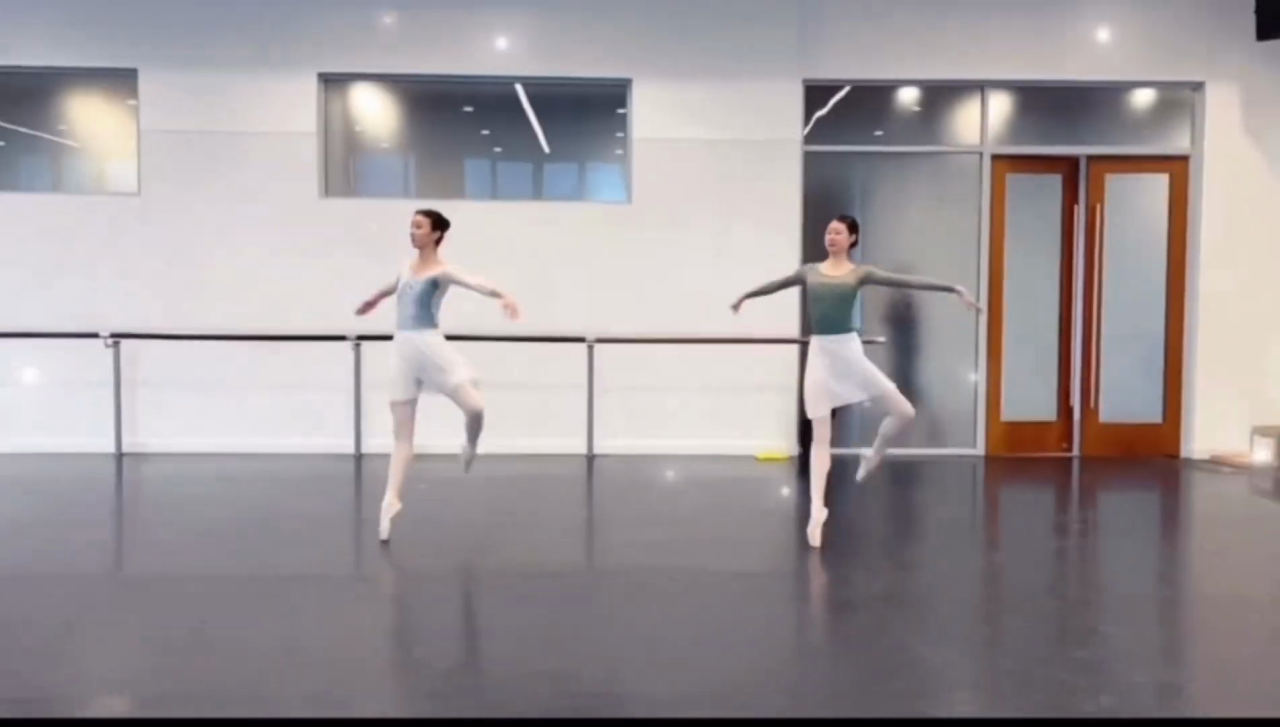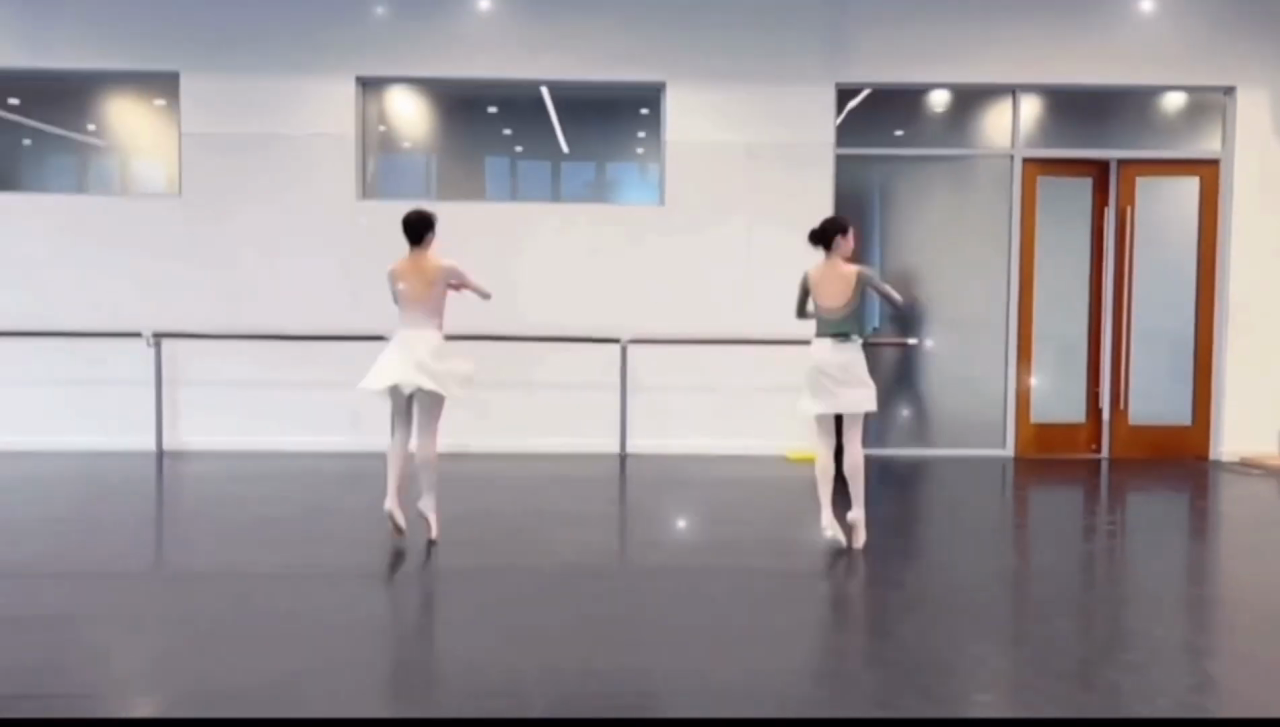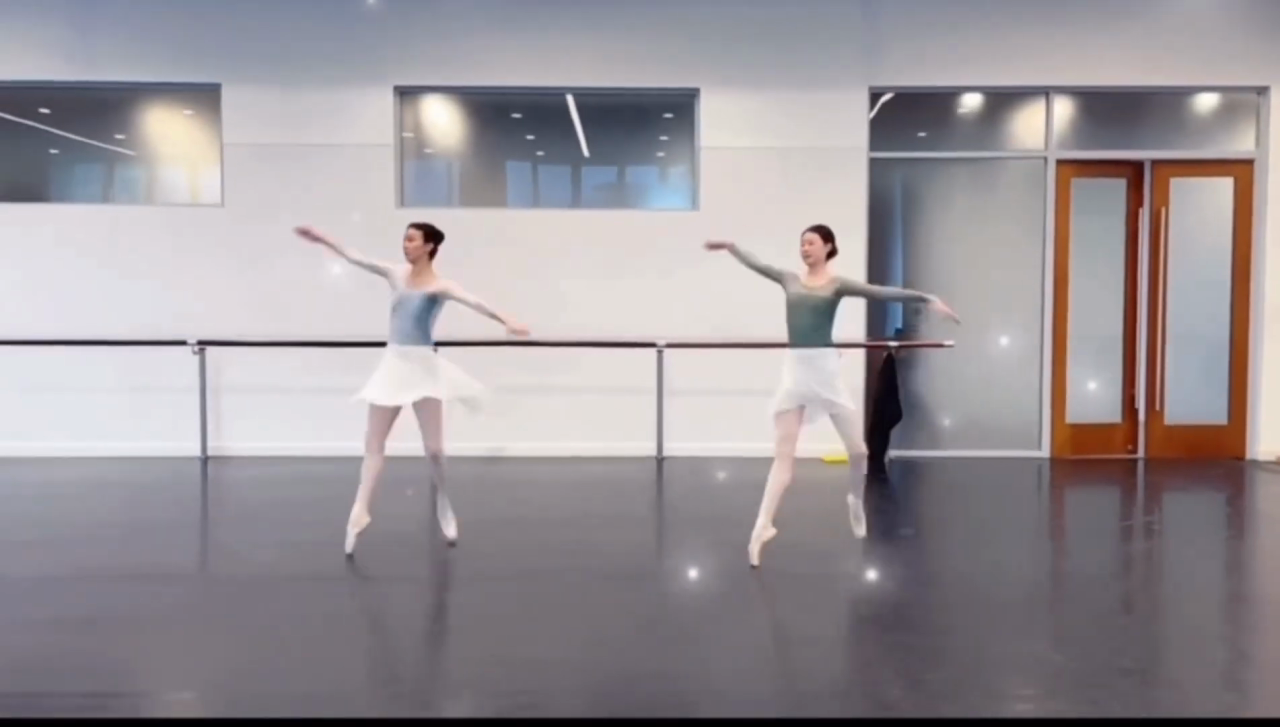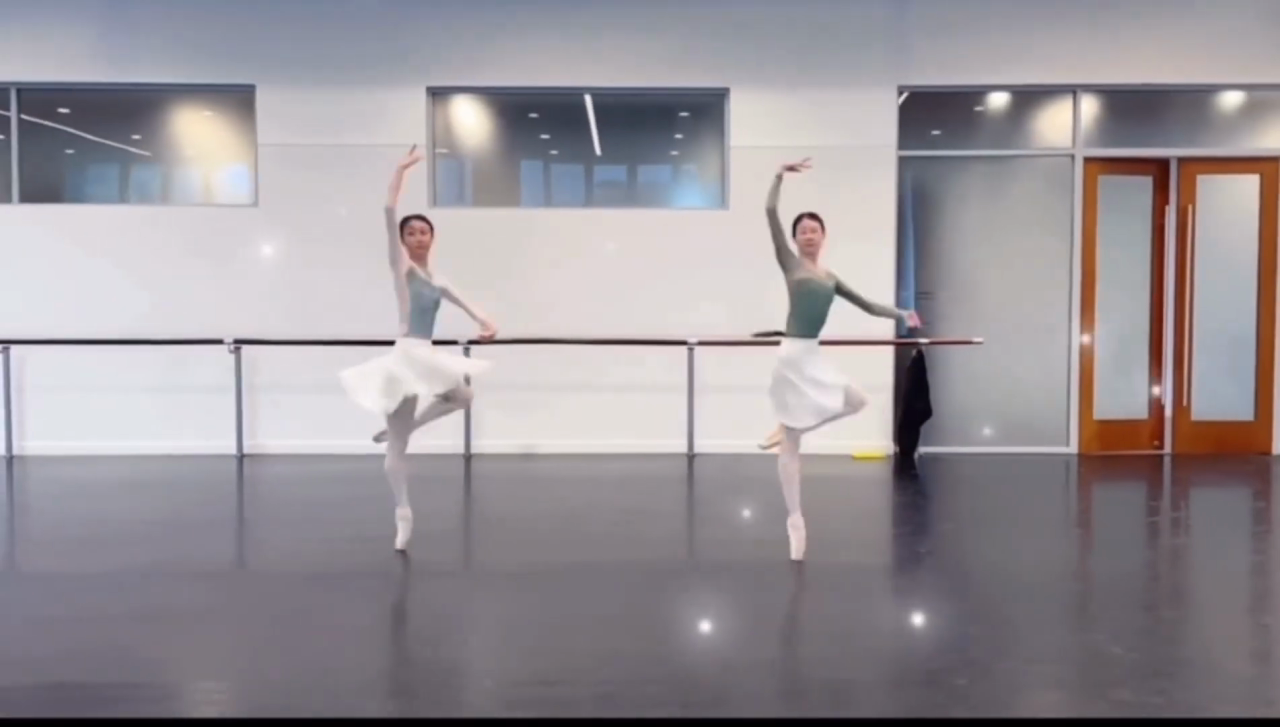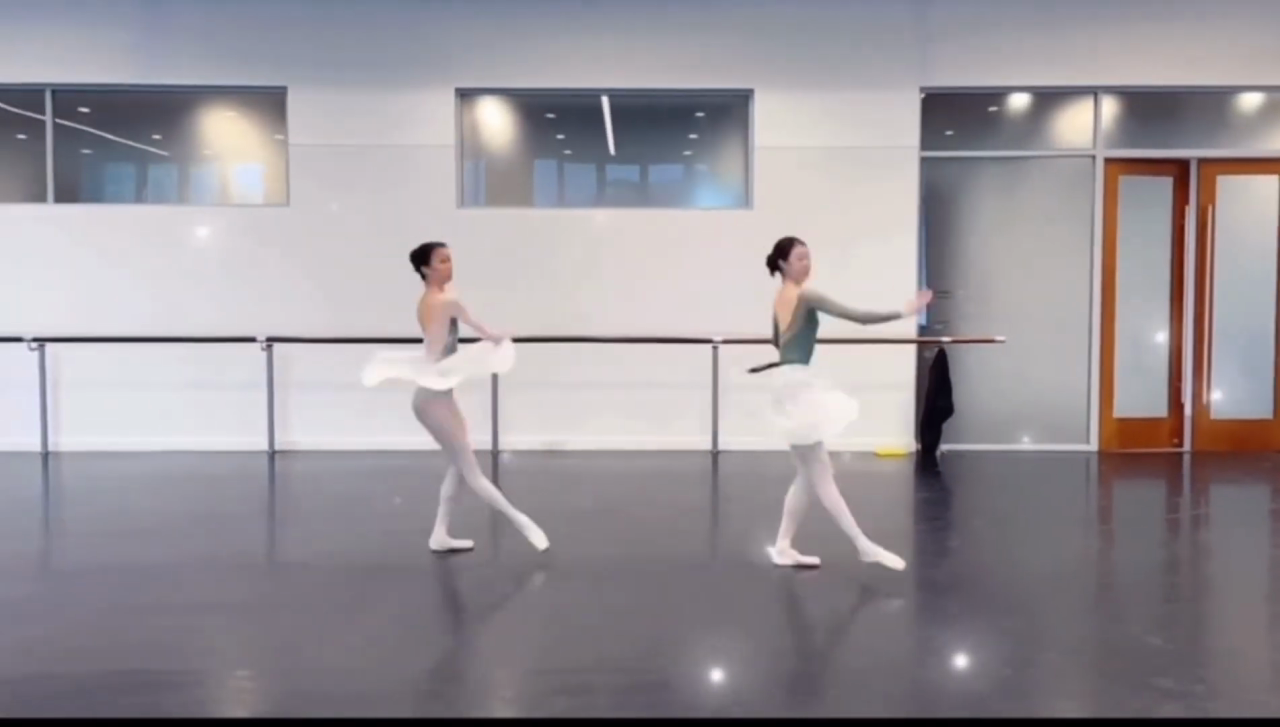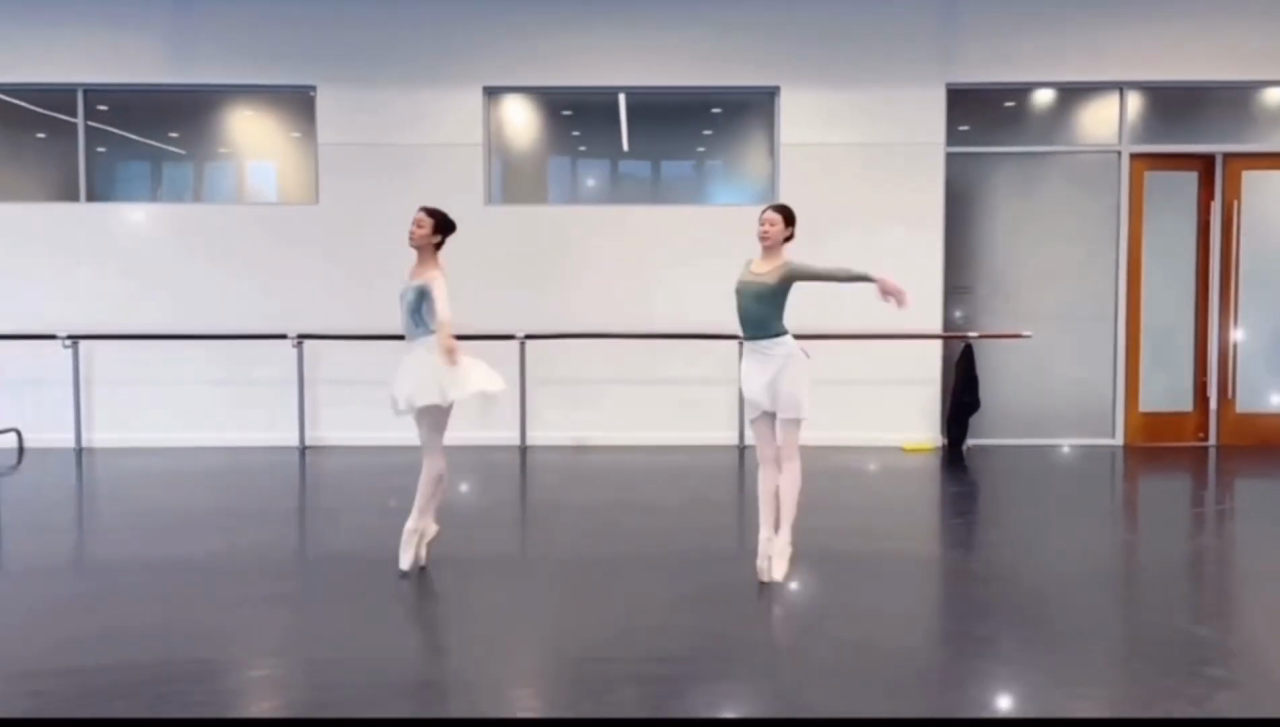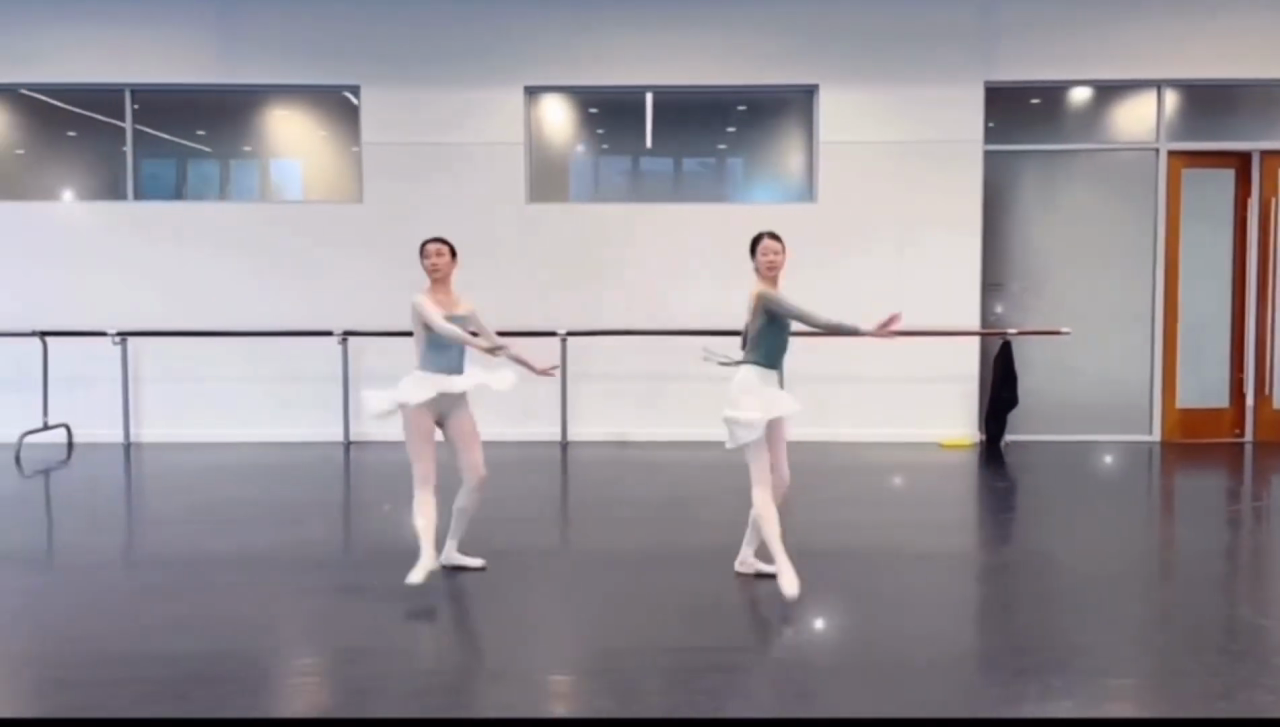
dt=0.5s
person 1, frame 1
left shoulder: (860, 273)
right shoulder: (808, 270)
left elbow: (909, 281)
right elbow: (778, 283)
left wrist: (956, 289)
right wrist: (745, 296)
left hip: (848, 351)
right hip: (819, 354)
left knee: (904, 412)
right knee: (821, 438)
left ankle: (875, 452)
right ankle: (816, 509)
person 1, frame 2
left shoulder: (811, 275)
right shoulder: (860, 273)
left elbow: (802, 312)
right elbow: (899, 303)
left hip: (821, 356)
right hip: (849, 355)
left knee: (825, 444)
right knee: (852, 443)
left ankle: (827, 516)
right ankle: (858, 512)
person 1, frame 3
left shoulder: (837, 282)
right shoulder: (791, 281)
left elbow: (882, 291)
right elbow: (760, 267)
left wrist: (928, 298)
right wrist: (731, 247)
left hip: (825, 367)
right hip: (794, 368)
left knee: (856, 452)
right knee: (783, 455)
left ankle: (856, 500)
right ankle: (762, 526)
person 1, frame 4
left shoulder: (830, 275)
right shoulder: (789, 263)
left elbow: (865, 304)
right elbow: (770, 212)
left wrist: (901, 314)
right wrist: (780, 175)
left hip: (809, 357)
right hip: (795, 356)
right knee: (790, 448)
left ankle: (787, 430)
right ankle: (795, 520)
person 1, frame 5
left shoulder: (779, 300)
right shoulder: (807, 295)
right elbow: (860, 315)
right wrist: (907, 310)
left hip: (787, 382)
right hip: (796, 384)
left knee: (809, 475)
right knee: (820, 478)
left ankle: (783, 546)
right ankle: (865, 547)
person 1, frame 6
left shoulder: (790, 267)
right shoulder: (749, 267)
left elbow: (838, 273)
left wrist: (876, 278)
left hip: (780, 356)
right hip: (754, 360)
left knee: (788, 456)
right knee: (767, 458)
left ankle: (782, 539)
right ankle: (767, 538)
person 1, frame 7
left shoulder: (764, 297)
right shoulder: (767, 295)
left elbow: (747, 340)
right elbow: (812, 320)
right wrist: (866, 331)
left hip: (766, 387)
right hip: (753, 386)
left knee: (778, 480)
right knee: (763, 483)
left ankle: (746, 555)
right ankle: (782, 562)
person 2, frame 1
left shoulder: (442, 271)
right shoulder: (408, 268)
left elbow: (476, 283)
right elbow: (395, 287)
left wrist: (503, 296)
right wrist: (373, 299)
left hip: (430, 348)
right hip: (403, 352)
left knee: (475, 408)
right knee: (402, 435)
left ankle: (470, 444)
right ankle: (390, 501)
person 2, frame 2
left shoulder: (396, 271)
right shoulder: (447, 268)
right elbow: (486, 295)
right wrist: (455, 286)
left hip: (402, 349)
right hip: (432, 352)
left knee: (400, 434)
right knee: (428, 437)
left ankle: (393, 498)
right ankle: (427, 505)
person 2, frame 3
left shoulder: (440, 285)
right shoulder: (401, 275)
left elbow: (473, 300)
right elbow: (359, 260)
left wrist: (506, 320)
right wrist: (324, 240)
left hip: (421, 368)
right hip: (393, 367)
left knee: (434, 450)
right knee: (373, 447)
left ankle: (443, 505)
right ankle: (359, 513)
person 2, frame 4
left shoulder: (437, 278)
right shoulder: (403, 267)
left elbow: (462, 304)
right elbow: (388, 210)
left wrist: (484, 322)
right wrist: (402, 169)
left hip: (420, 360)
right hip: (407, 358)
right knee: (398, 447)
left ankle: (394, 429)
right ankle: (403, 513)
person 2, frame 5
left shoulder: (426, 302)
right shoulder: (440, 301)
right elbow: (488, 335)
right wrist: (501, 341)
left hip: (434, 390)
right hip: (433, 393)
left knee: (460, 465)
right knee: (468, 465)
left ankle: (440, 534)
person 2, frame 6
left shoulder: (434, 276)
right shoulder: (420, 270)
left elbow: (442, 303)
left wrist: (445, 332)
left hip: (430, 364)
right hip: (420, 362)
left knee: (431, 449)
right knee: (431, 449)
left ankle: (417, 524)
right ankle: (424, 522)
person 2, frame 7
left shoulder: (464, 306)
right shoulder: (422, 300)
left elbow: (492, 340)
right elbow: (441, 327)
left wrist: (531, 365)
right wrist: (477, 343)
left hip: (455, 396)
right hip: (422, 393)
left knee: (476, 477)
right knee: (425, 481)
left ankle: (449, 550)
right ankle: (427, 554)
